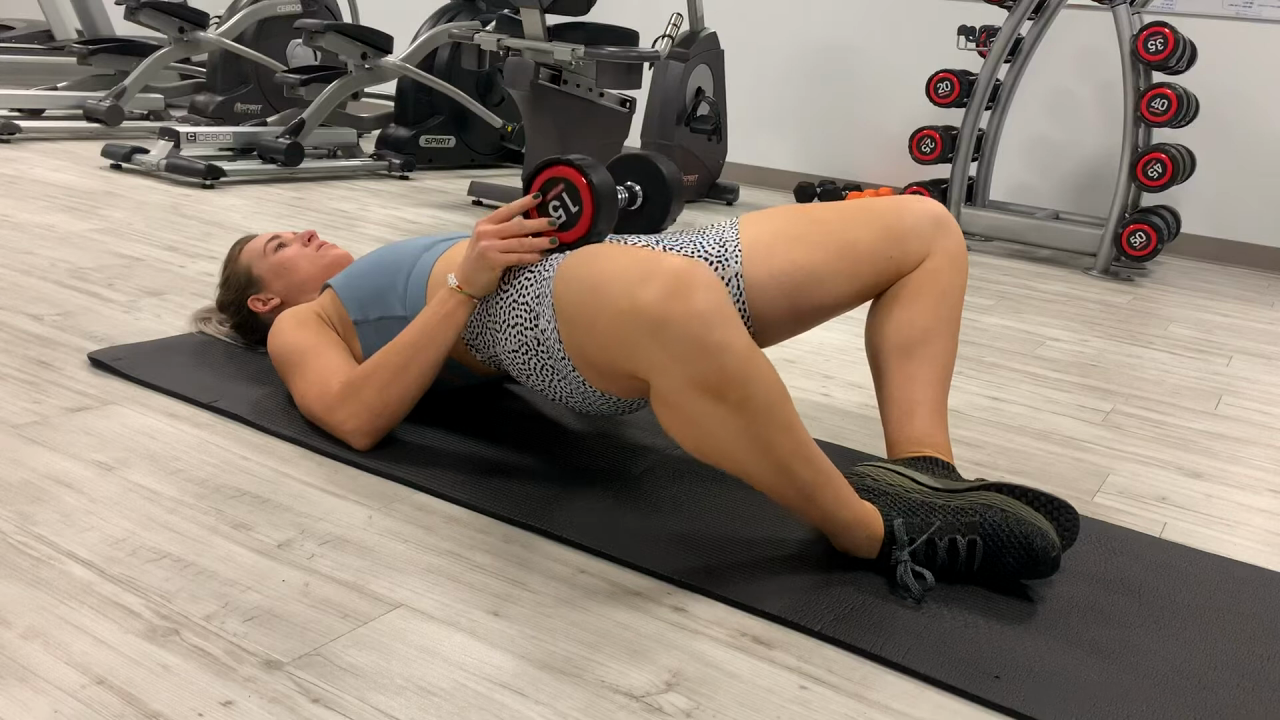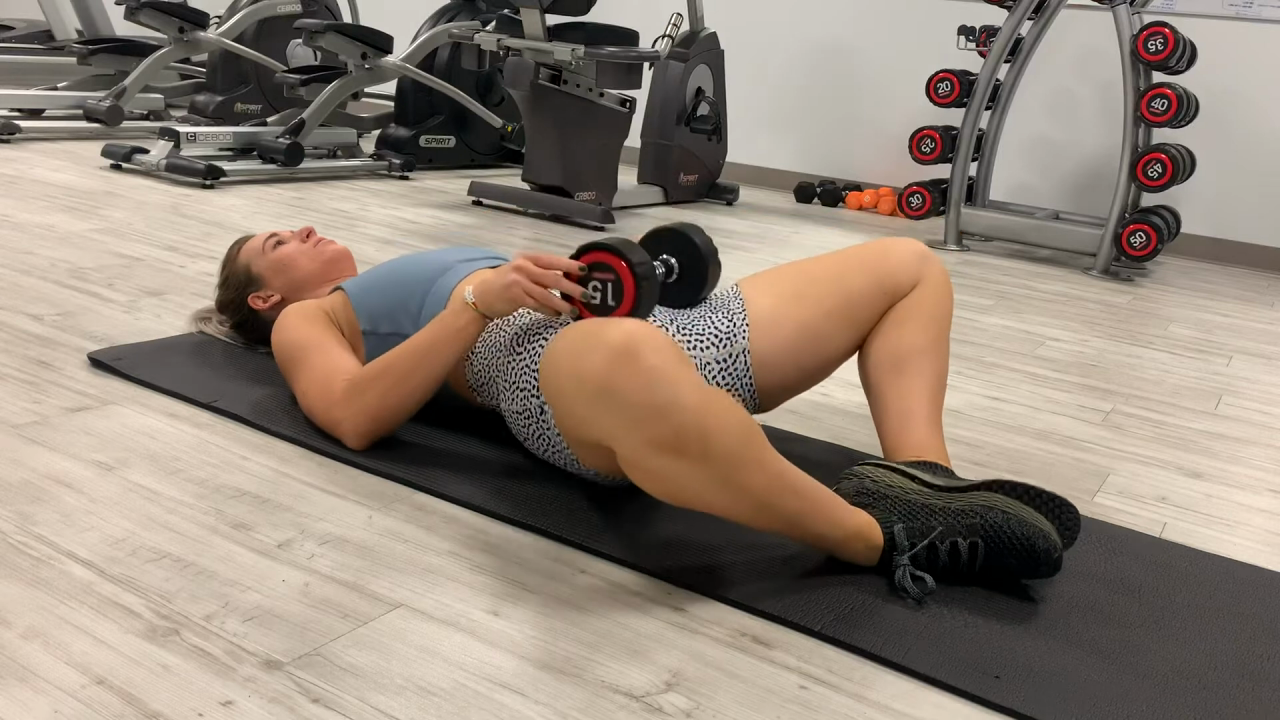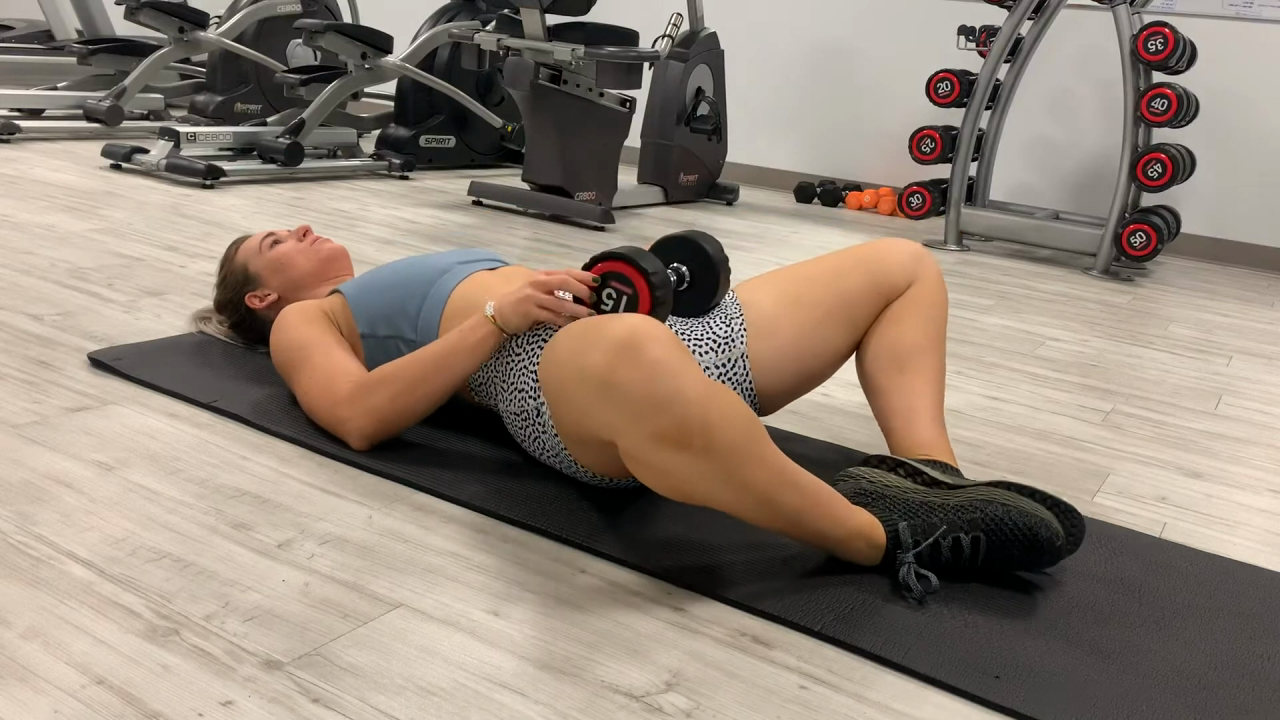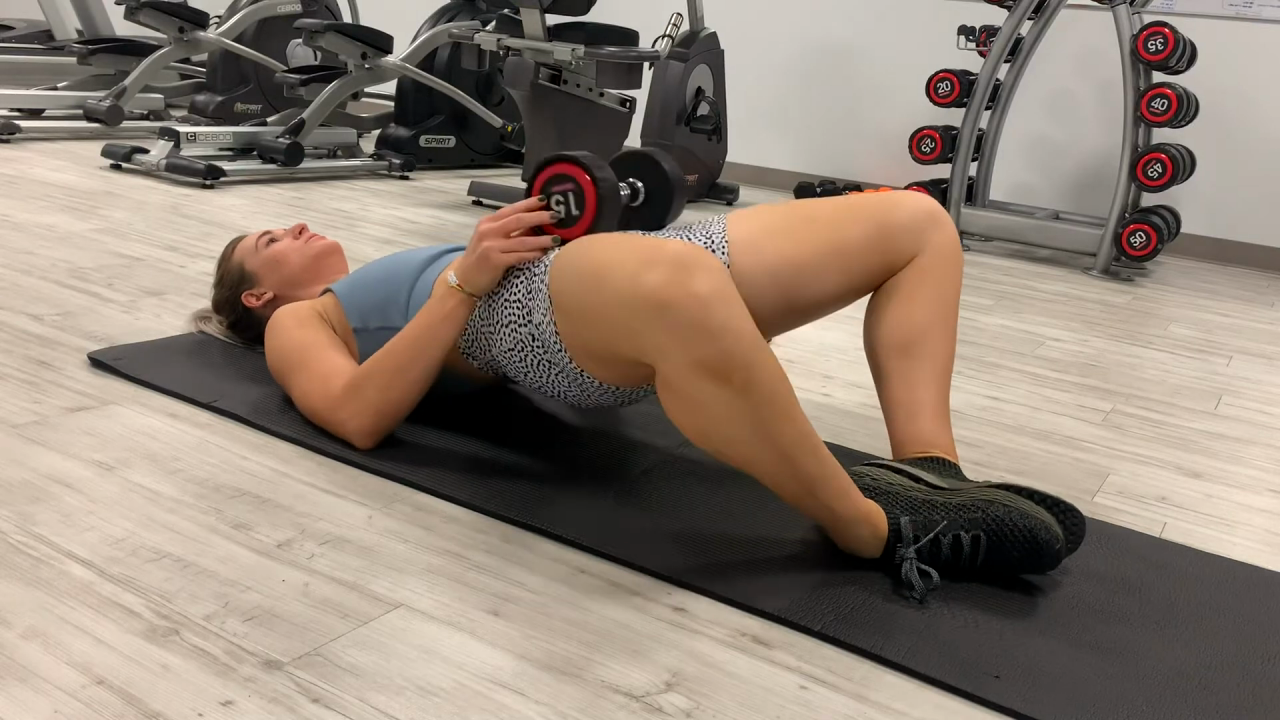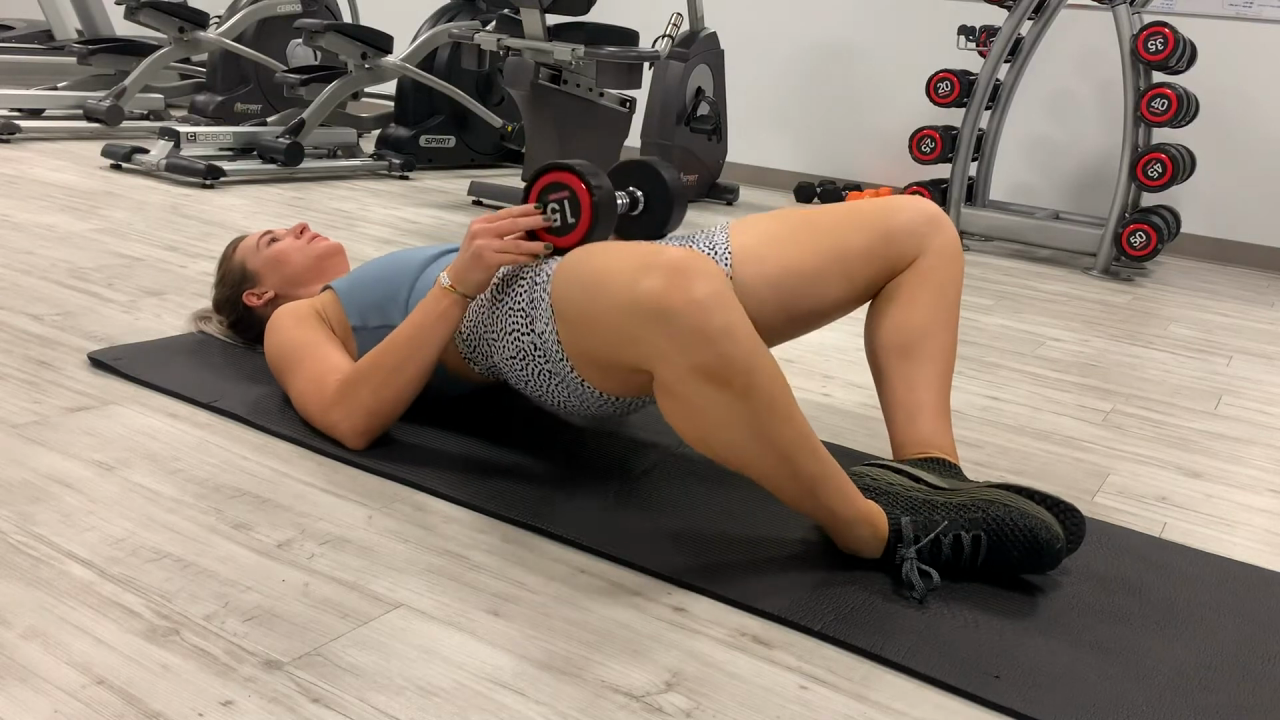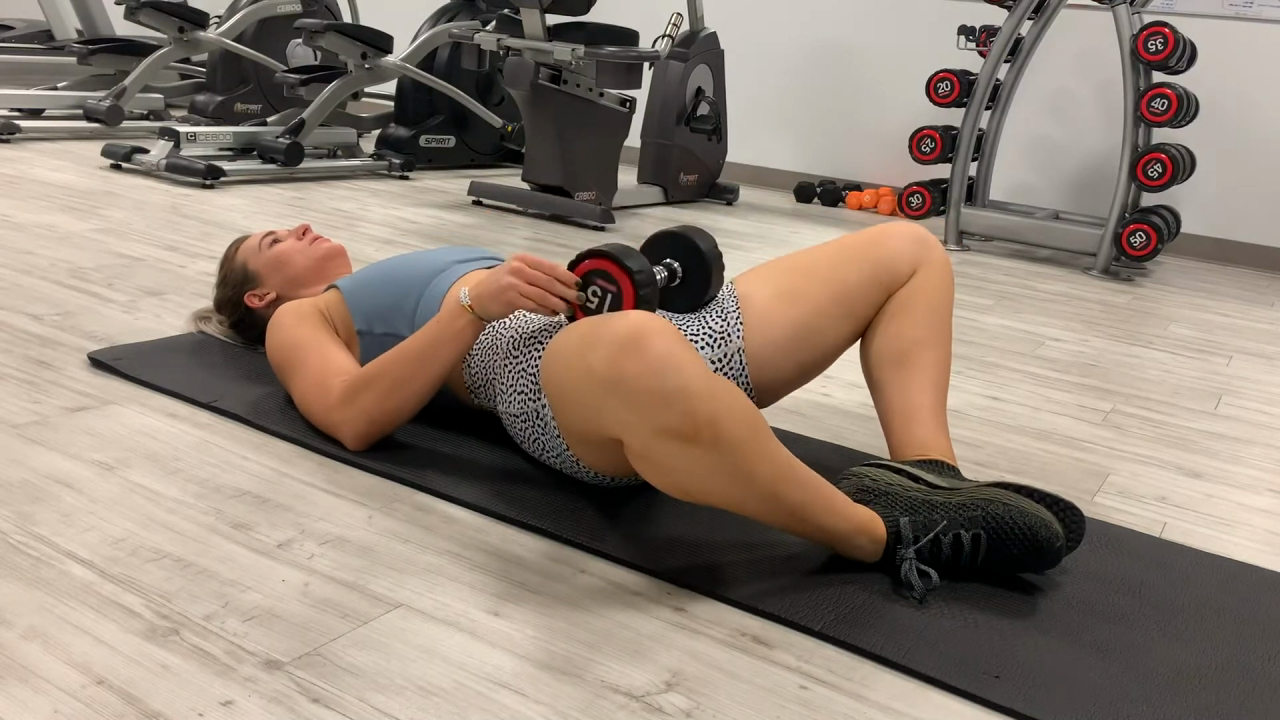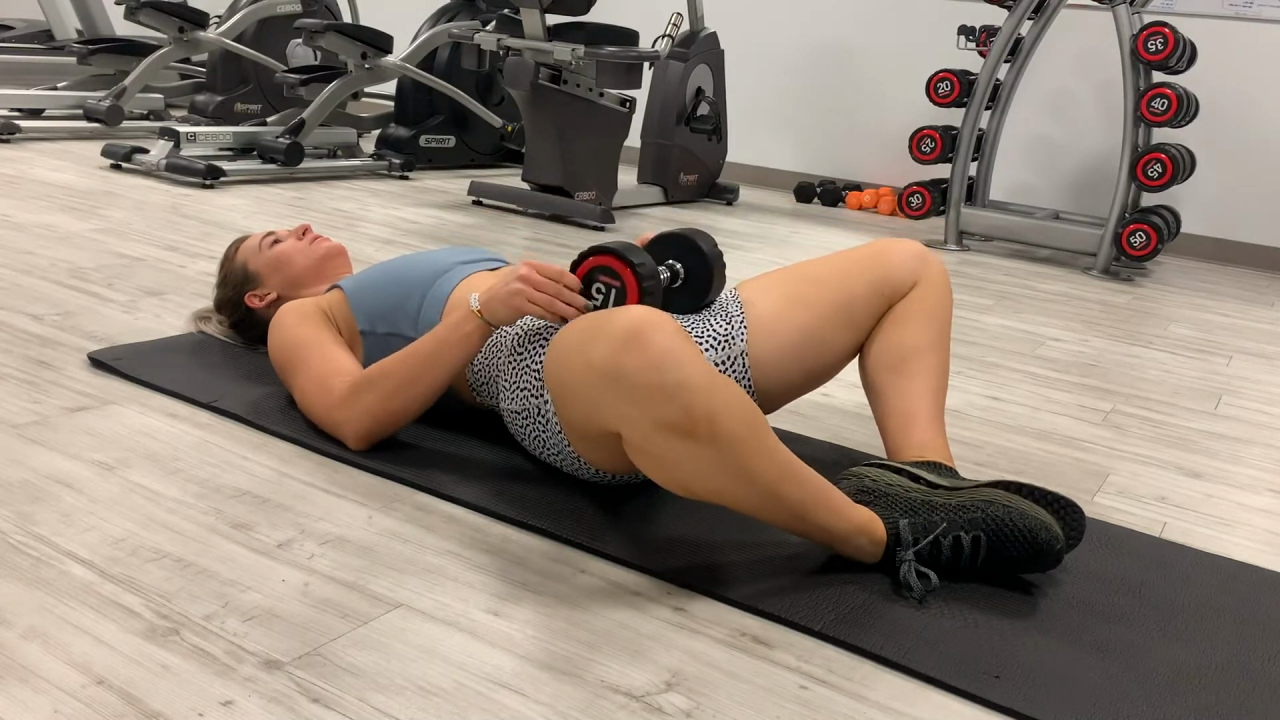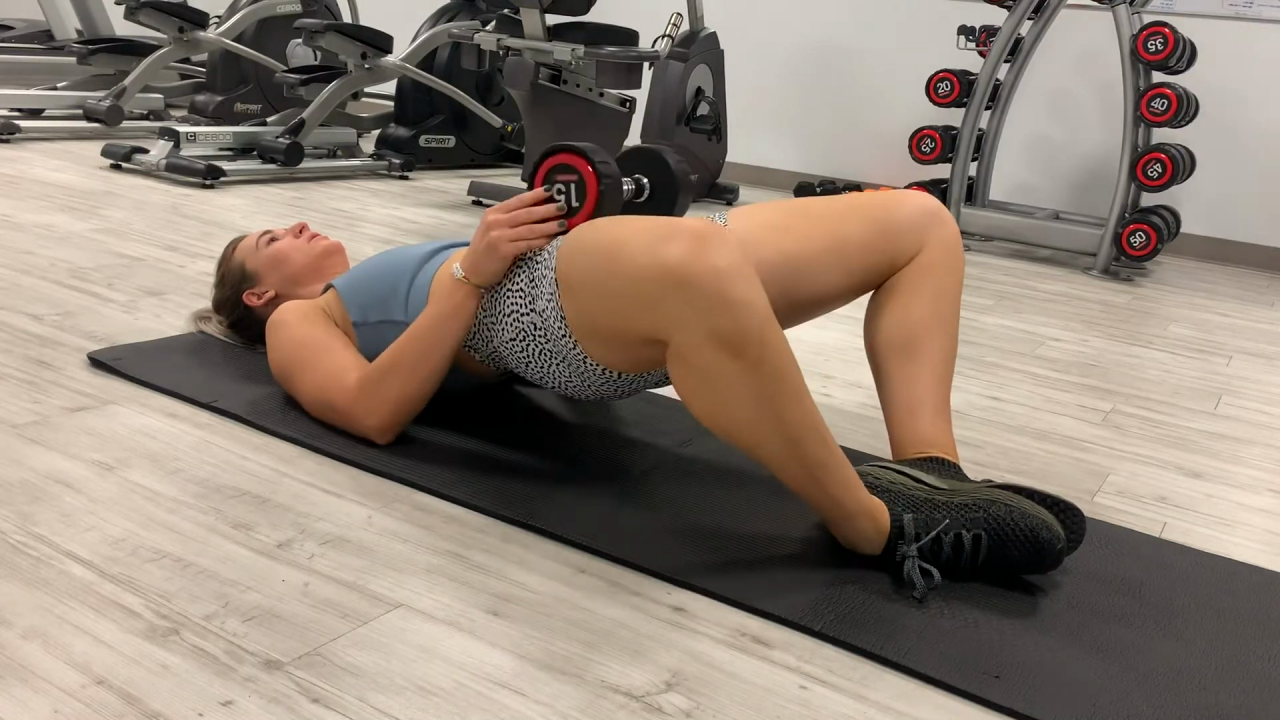
dt=0.5s
person 1, frame 1
left shoulder: (393, 276)
right shoulder: (301, 328)
right elbow: (359, 419)
right wrist: (465, 280)
left hip: (629, 266)
right hip: (534, 300)
left knee: (922, 225)
right knee: (671, 301)
left ankle: (918, 474)
right ankle: (876, 531)
person 1, frame 2
left shoulder: (397, 290)
right shoulder: (306, 324)
right elbow: (357, 417)
right wrist: (479, 300)
left hip: (657, 324)
right hip: (542, 356)
left knee: (908, 263)
right knee: (630, 365)
left ankle: (913, 476)
right ankle: (880, 536)
person 1, frame 3
left shoulder: (403, 287)
right shoulder: (303, 326)
right elbow: (362, 417)
right wrist: (498, 315)
left hip: (661, 328)
right hip: (544, 366)
left knee: (903, 265)
right knee: (631, 357)
left ankle: (925, 479)
right ankle: (881, 537)
person 1, frame 4
left shoulder: (389, 280)
right shoulder: (297, 325)
right elbow: (361, 416)
left wrist: (610, 220)
right wrist: (467, 279)
left hip: (630, 269)
right hip: (532, 303)
left knee: (914, 222)
right knee: (675, 284)
left ankle: (926, 473)
right ankle: (882, 530)
person 1, frame 5
left shoulder: (392, 280)
right shoulder: (297, 324)
right elbow: (352, 418)
left wrist: (602, 231)
right wrist: (461, 280)
left hip: (598, 278)
right hip: (528, 309)
left knee: (916, 226)
right knee: (671, 291)
left ankle: (926, 475)
right ankle: (878, 530)
person 1, frame 6
left shoulder: (400, 283)
right shoulder: (300, 322)
right elbow: (356, 418)
right wrist: (476, 301)
left hip: (653, 323)
right hip: (537, 359)
left knee: (907, 249)
right knee: (637, 357)
left ankle: (923, 477)
right ankle: (883, 534)
person 1, frame 7
left shoulder: (401, 284)
right shoulder: (302, 323)
right elbow: (358, 417)
right wrist: (487, 307)
left hip: (646, 326)
right hip: (543, 360)
left knee: (907, 265)
right knee: (638, 350)
left ankle: (920, 478)
right ankle: (882, 535)
person 1, frame 8
left shoulder: (384, 282)
right shoulder: (297, 326)
right elbow: (377, 412)
left wrist: (617, 219)
right wrist: (473, 269)
left hip: (628, 299)
right hip: (535, 297)
left knee: (916, 221)
right knee: (697, 260)
left ankle: (925, 472)
right ankle: (880, 527)
